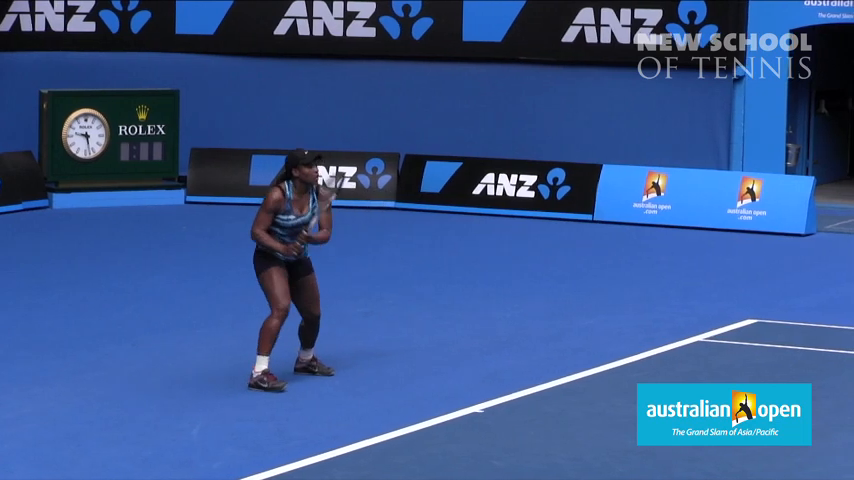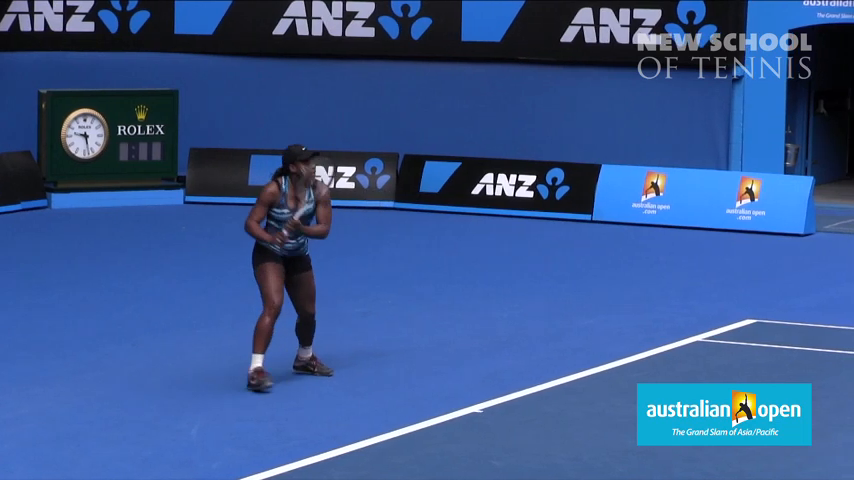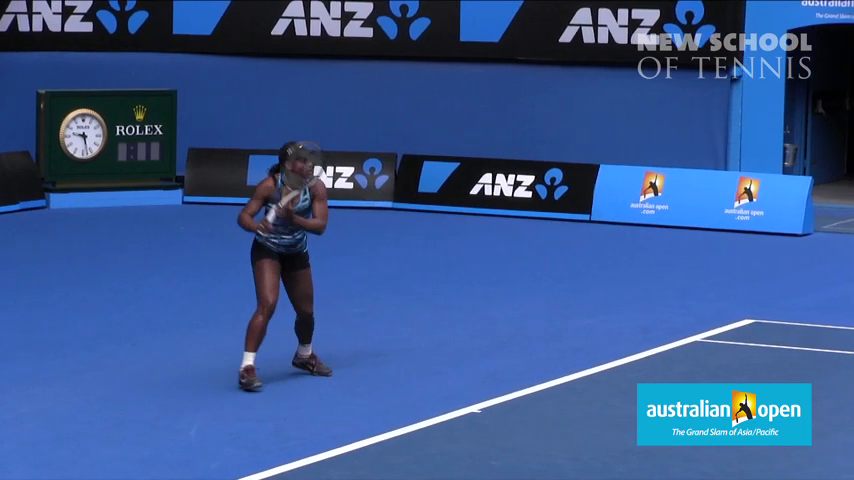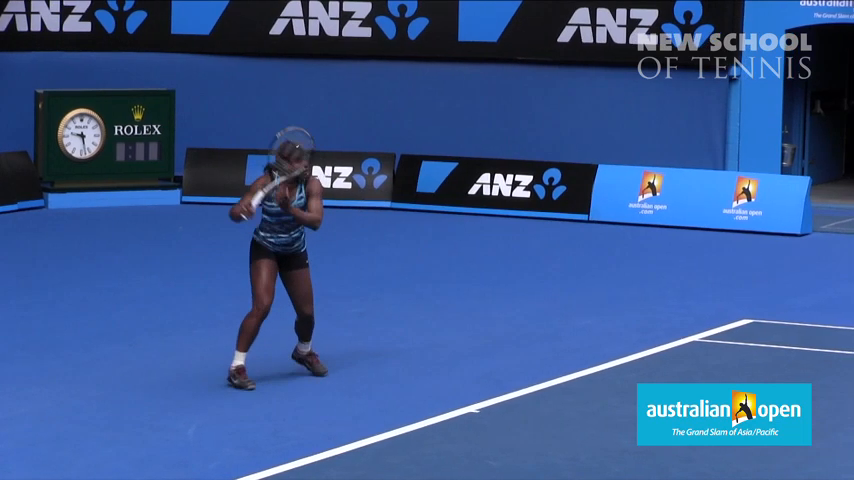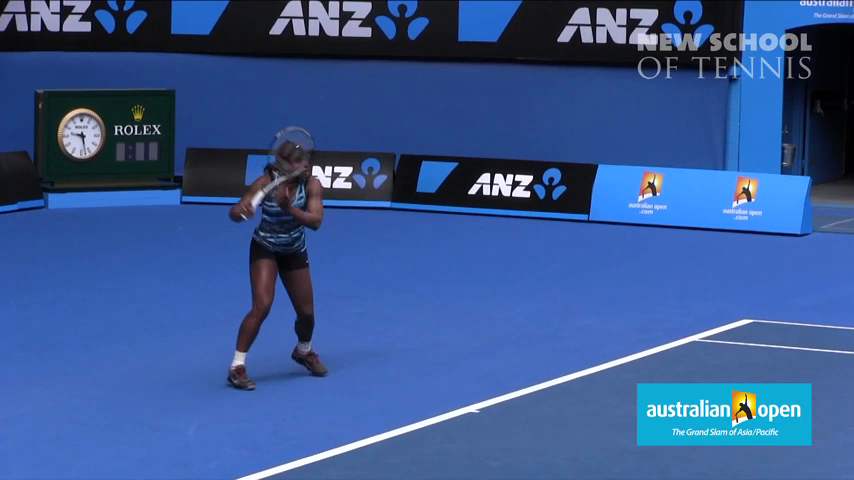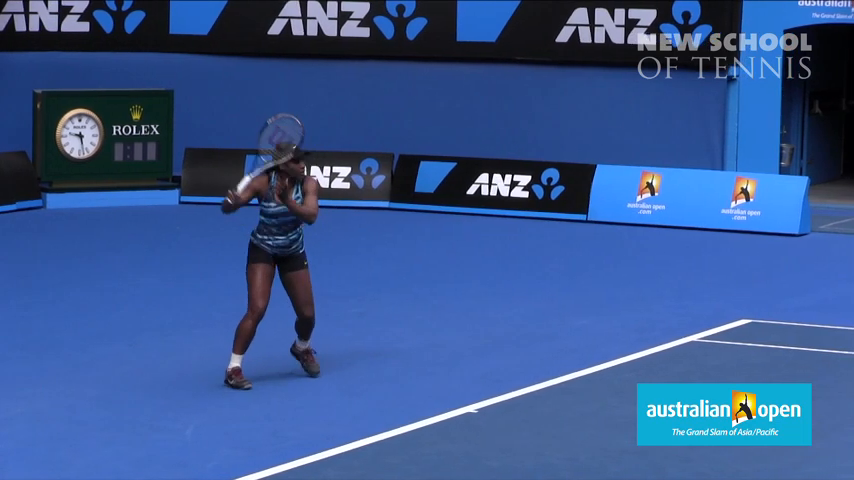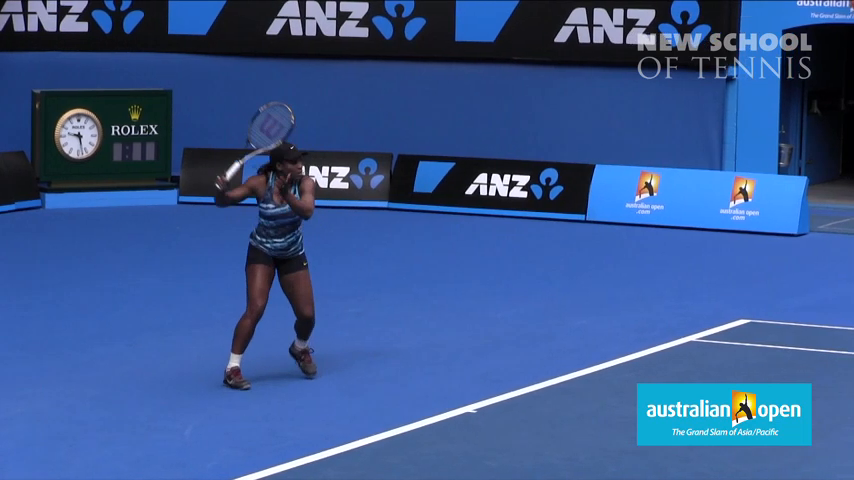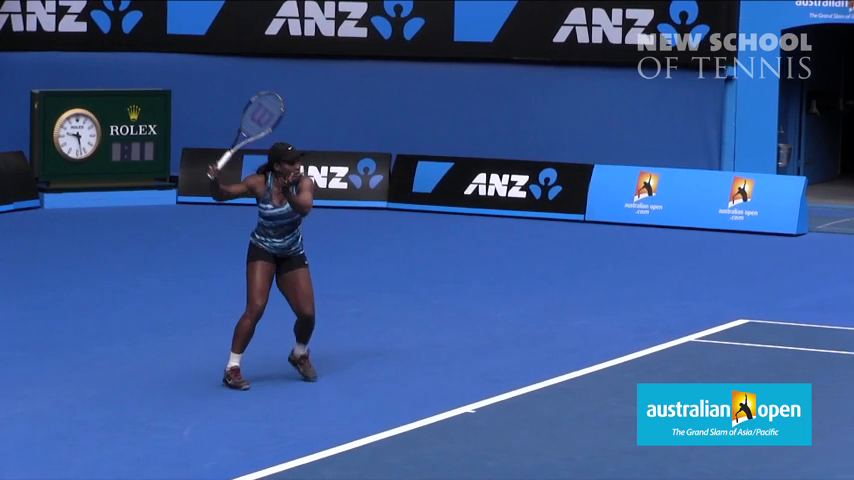
dt=0.3s
person 1, frame 1
left shoulder: (320, 195)
right shoulder: (277, 195)
left elbow: (326, 233)
right elbow: (257, 231)
left wrist: (309, 238)
right wrist: (281, 247)
left hip: (299, 260)
right hip: (270, 258)
left knee: (313, 314)
right knee: (281, 308)
left ankle: (305, 359)
right ankle: (260, 372)
person 1, frame 2
left shoulder: (320, 191)
right shoulder: (273, 190)
left elbow: (324, 229)
right elbow: (250, 223)
left wrist: (302, 229)
right wrist: (270, 237)
left hip: (298, 255)
right hip: (268, 253)
left knee: (308, 313)
right knee: (273, 306)
left ankle: (305, 358)
right ankle: (256, 369)
person 1, frame 3
left shoulder: (316, 188)
right shoulder: (269, 186)
left elbow: (321, 225)
right elbow: (243, 216)
left wrist: (294, 219)
right wrist: (257, 226)
left hip: (296, 252)
right hip: (267, 250)
left knee: (306, 312)
right knee: (267, 305)
left ankle: (305, 356)
right ankle: (247, 366)
person 1, frame 4
left shoulder: (312, 184)
right shoulder: (265, 183)
left elbow: (316, 221)
right elbow: (234, 212)
left wrist: (289, 209)
right wrist: (242, 211)
left hip: (294, 251)
right hip: (264, 249)
left knee: (306, 312)
right knee: (262, 307)
left ankle: (304, 352)
right ankle: (237, 366)
person 1, frame 5
left shoulder: (311, 185)
right shoulder: (266, 182)
left elbow: (316, 221)
right elbow: (234, 213)
left wrist: (290, 208)
right wrist: (241, 211)
left hip: (294, 251)
right hip: (265, 248)
left knee: (306, 312)
right knee: (261, 307)
left ankle: (304, 352)
right ankle: (236, 367)
person 1, frame 6
left shoulder: (308, 184)
right shoulder: (263, 182)
left elbow: (311, 216)
right elbow: (227, 209)
left wrist: (287, 201)
right wrist: (231, 201)
left hip: (293, 252)
right hip: (262, 249)
left knee: (307, 314)
right knee: (257, 309)
left ankle: (302, 349)
right ankle: (233, 368)
person 1, frame 7
left shoulder: (305, 183)
right shoulder: (260, 183)
left elbow: (307, 212)
right elbow: (223, 201)
left wrist: (287, 194)
right wrist: (221, 191)
left hip: (292, 254)
right hip: (261, 251)
left knee: (307, 315)
right knee: (255, 309)
left ankle: (300, 349)
right ankle: (232, 368)
person 1, frame 8
left shoulder: (304, 183)
right shoulder: (259, 182)
left elbow: (305, 209)
right elbow: (221, 195)
left wrist: (287, 193)
right wrist: (215, 183)
left hip: (292, 254)
right hip: (262, 251)
left knee: (307, 313)
right knee: (255, 308)
left ankle: (300, 354)
right ankle: (232, 368)
